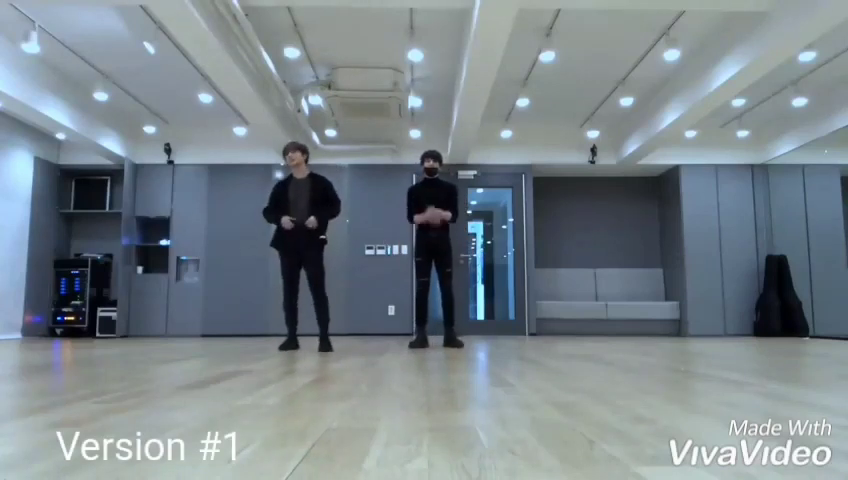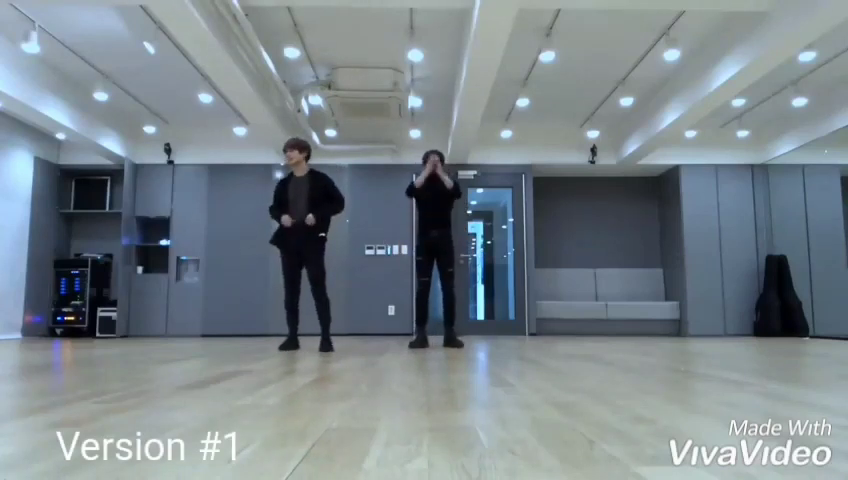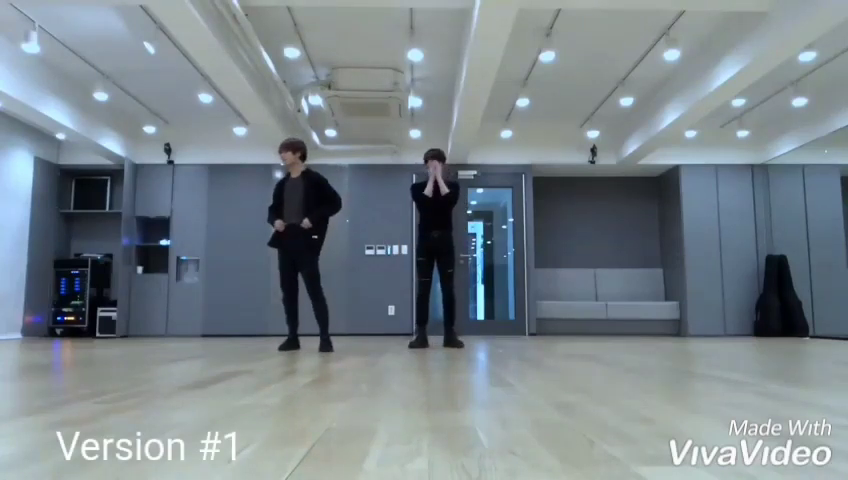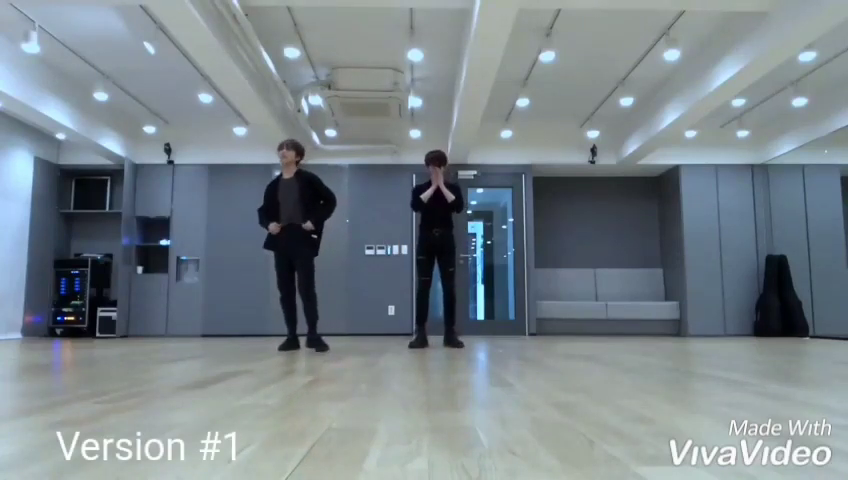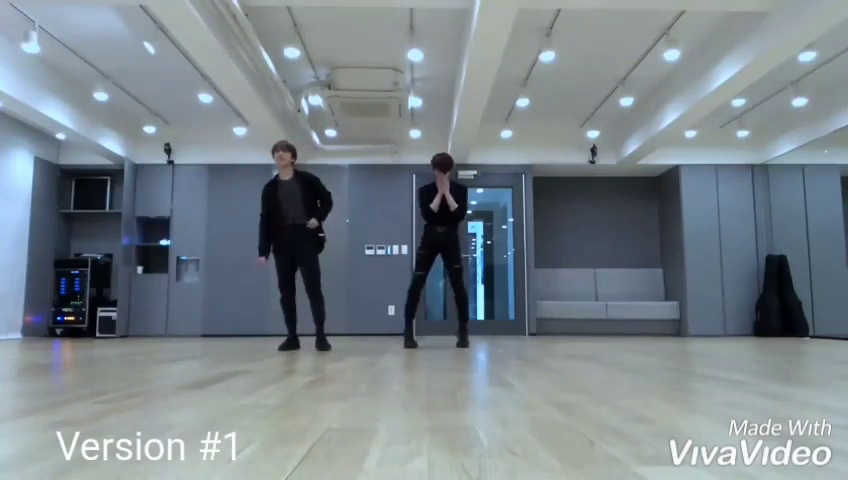
dt=0.3s
person 1, frame 1
left shoulder: (320, 183)
right shoulder: (281, 186)
left elbow: (335, 206)
right elbow: (268, 210)
left wrist: (319, 218)
right wrist: (279, 218)
left hip: (312, 241)
right hip: (288, 241)
left knee: (318, 287)
right knee: (289, 290)
left ankle: (324, 336)
right ankle: (292, 336)
person 1, frame 2
left shoulder: (320, 180)
right shoulder: (283, 184)
left elbow: (339, 203)
right elbow: (273, 207)
left wrist: (318, 215)
right wrist: (280, 216)
left hip: (312, 239)
right hip: (289, 240)
left knee: (318, 288)
right knee: (290, 290)
left ankle: (325, 337)
right ankle: (292, 336)
person 1, frame 3
left shoulder: (315, 180)
right shoulder: (282, 184)
left elbow: (335, 203)
right elbow: (273, 209)
left wrist: (314, 218)
right wrist: (274, 220)
left hip: (307, 241)
right hip: (285, 241)
left knee: (314, 289)
right knee: (288, 290)
left ankle: (325, 337)
right ankle: (292, 337)
person 1, frame 4
left shoulder: (309, 180)
right shoulder: (273, 186)
left elbow: (330, 201)
right elbow: (264, 211)
left wrist: (316, 221)
right wrist: (268, 223)
left hip: (303, 239)
right hip: (281, 241)
left knee: (306, 287)
right knee: (285, 290)
left ankle: (313, 335)
right ankle: (292, 336)
person 1, frame 5
left shoulder: (308, 180)
right shoulder: (270, 188)
left elbow: (327, 200)
right elbow: (265, 220)
left wrist: (318, 218)
right wrist: (263, 251)
left hip: (306, 238)
right hip: (282, 242)
left knee: (313, 286)
right knee: (286, 290)
left ankle: (320, 334)
right ankle: (292, 337)
person 2, frame 1
left shoulder: (449, 188)
right shoulder: (414, 190)
left elbow: (453, 215)
right elbow: (411, 217)
left wrist: (438, 214)
right wrist: (426, 217)
left hip: (442, 240)
right hip: (423, 241)
left knee: (447, 287)
right knee: (422, 287)
left ankle: (450, 333)
right ankle: (420, 334)
person 2, frame 2
left shoulder: (448, 184)
right shoulder: (419, 185)
left elbow: (457, 194)
right elbow: (409, 192)
left wrist: (440, 172)
right wrist: (427, 171)
left hip: (444, 239)
right hip: (424, 239)
left knee: (448, 287)
right knee: (422, 287)
left ankle: (450, 333)
right ankle: (421, 334)
person 2, frame 3
left shoulder: (452, 186)
right shoulder: (418, 187)
left elbow: (450, 201)
right elbow: (423, 201)
left wrist: (439, 177)
right wrist: (431, 177)
left hip: (445, 240)
right hip: (425, 240)
left knee: (448, 287)
right knee: (423, 288)
left ankle: (450, 333)
right ankle: (421, 334)
person 2, frame 4
left shoulder: (453, 188)
right shoulder: (419, 189)
left elbow: (458, 207)
right elbow: (416, 207)
left wrist: (442, 186)
right wrist: (433, 186)
left hip: (446, 239)
right hip: (426, 239)
left knee: (449, 287)
right knee: (423, 287)
left ankle: (450, 333)
right ankle: (421, 334)
person 2, frame 5
left shoulder: (459, 190)
right shoulder: (425, 190)
left elbow: (460, 215)
right elbow: (427, 215)
left wrist: (447, 192)
right wrist: (439, 192)
left hip: (450, 238)
right hip: (430, 238)
left knee: (459, 286)
right knee: (416, 284)
left ankle: (463, 331)
right ankle: (408, 332)
